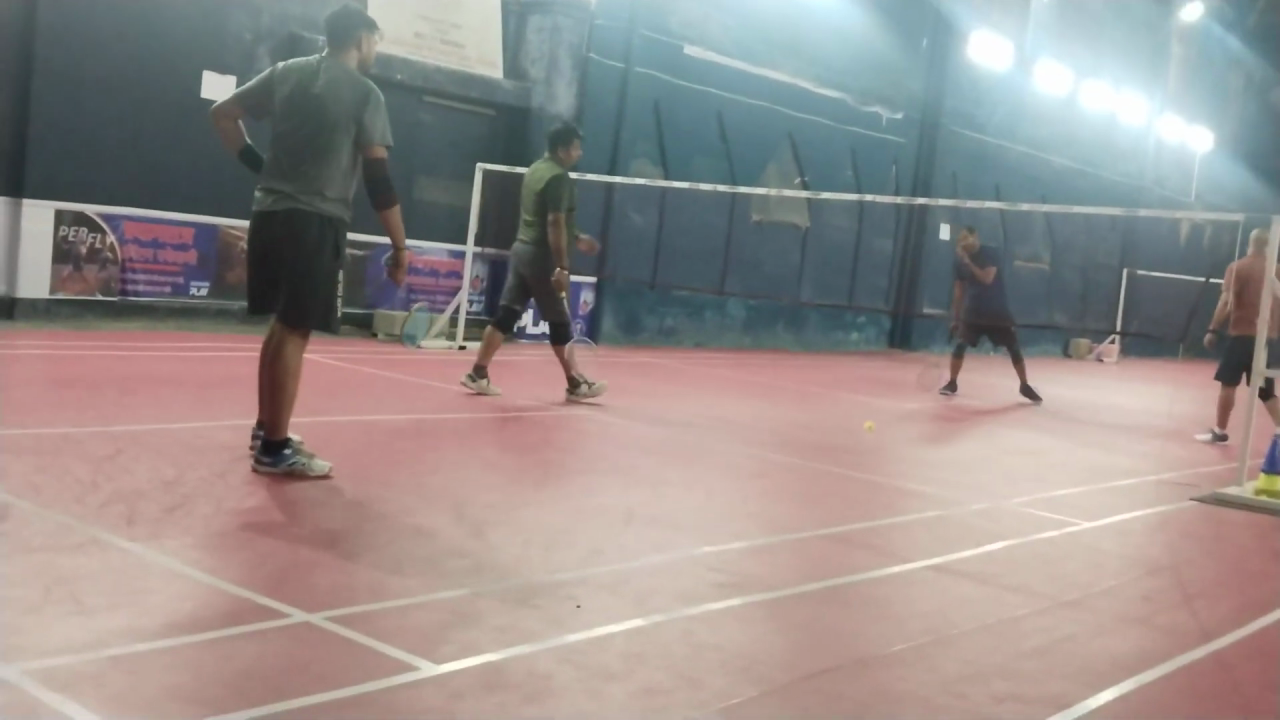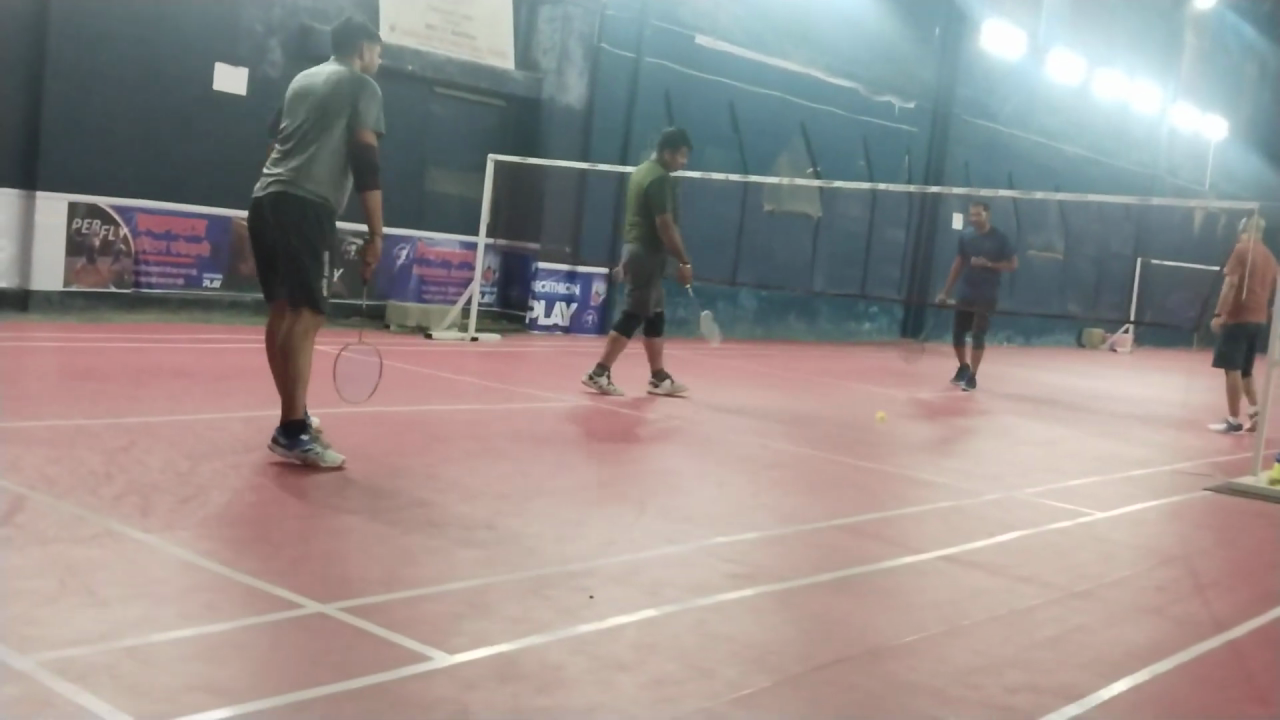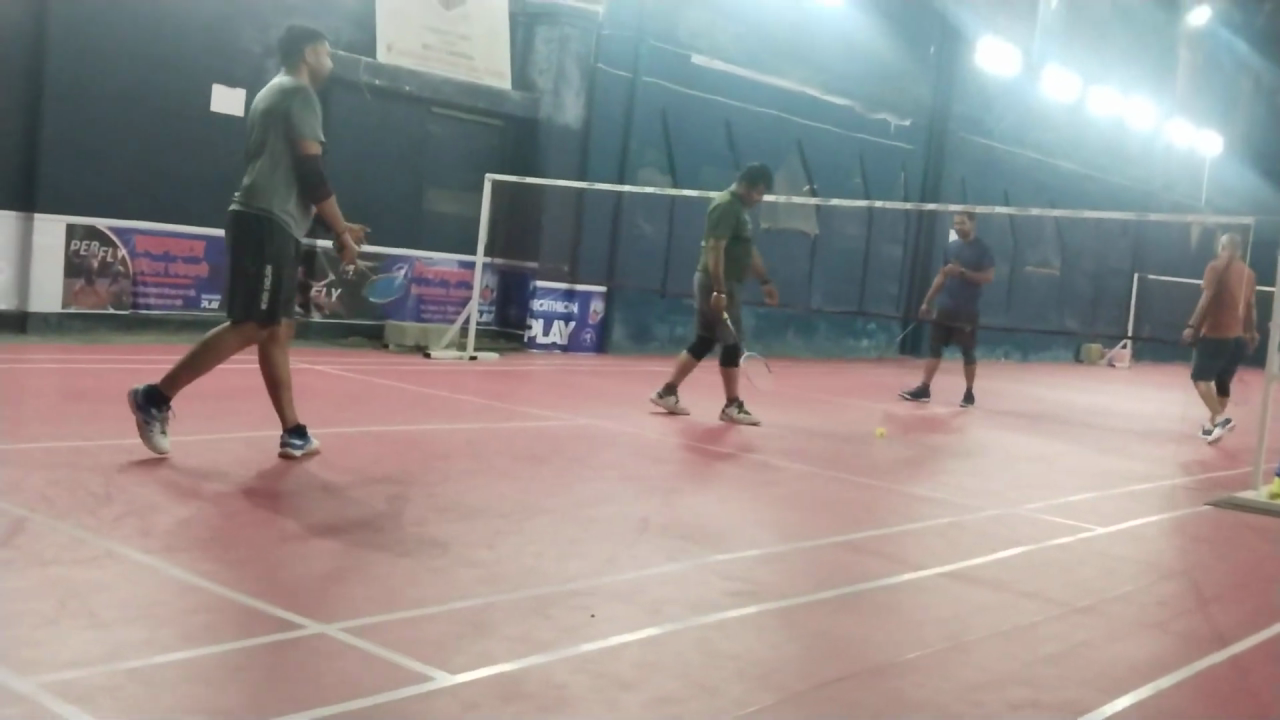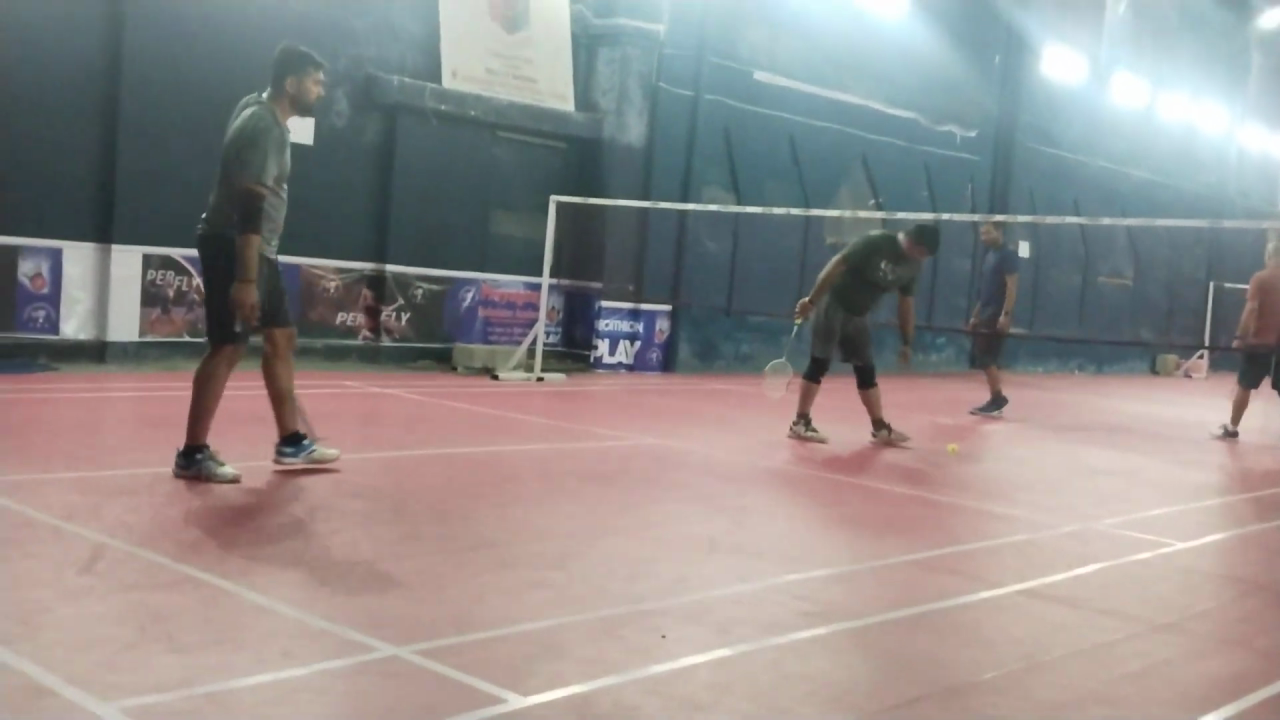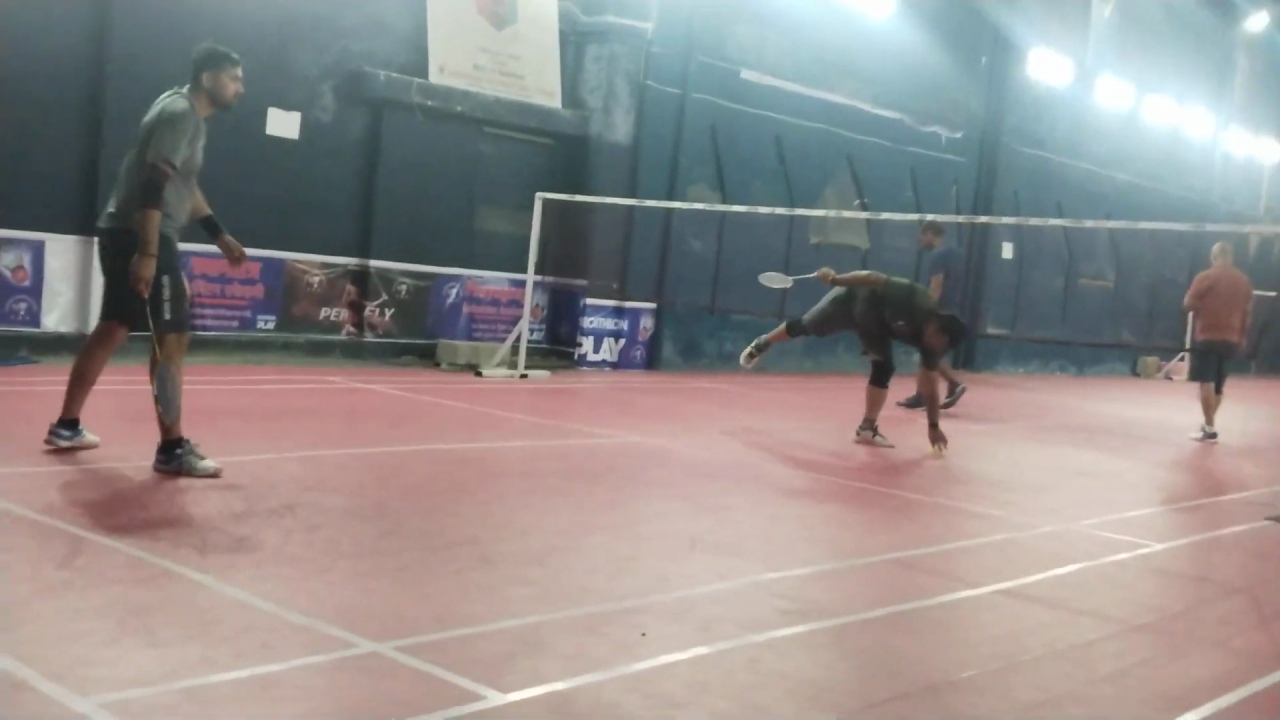
dt=0.5s
person 1, frame 1
left shoulder: (285, 73)
right shoulder: (365, 94)
left elbow: (223, 113)
right elbow: (377, 177)
left wrist: (256, 163)
right wrist: (399, 247)
left hip: (268, 214)
right hip: (316, 222)
left knee: (280, 326)
right knee: (295, 333)
left ankle: (265, 427)
right ankle: (275, 449)
person 1, frame 2
left shoulder: (301, 81)
right shoulder: (363, 87)
right elbow: (365, 163)
right wrist: (375, 235)
left hip: (266, 202)
right hip: (307, 207)
left knee: (283, 312)
right knee: (304, 315)
left ankle: (294, 415)
right ankle: (293, 432)
person 1, frame 3
left shoulder: (278, 93)
right shoulder: (299, 94)
right elbow: (311, 174)
left wrist: (337, 225)
right wrist: (342, 233)
left hip: (277, 228)
right hip: (266, 225)
left knee: (277, 331)
right knee: (248, 328)
left ankle: (295, 433)
right ankle: (154, 399)
person 1, frame 4
left shoulder: (259, 109)
right shoulder: (265, 130)
right elbow: (250, 209)
right wrist: (246, 280)
left hip: (254, 250)
right hip: (232, 248)
left knee: (282, 340)
right knee: (227, 348)
left ankle: (291, 441)
right ankle: (192, 453)
person 1, frame 5
left shoulder: (183, 114)
right shoulder: (181, 115)
left elbow: (182, 187)
right elbow: (152, 187)
left wrist: (220, 235)
right wrist: (147, 252)
left hip: (123, 233)
right hip: (137, 237)
left knee: (113, 329)
right knee: (171, 337)
left ankle: (66, 425)
right ankle: (172, 448)
person 2, frame 1
left shoulder: (535, 171)
right shoulder: (558, 178)
right elbow: (555, 225)
left wrist: (576, 237)
right wrist: (562, 267)
left hip: (521, 249)
right hip: (541, 256)
left knee: (507, 314)
right knee: (559, 320)
left ankle: (478, 375)
right ankle: (576, 385)
person 2, frame 2
left shoulder: (642, 171)
right shoulder: (661, 179)
right elbow: (666, 226)
left wrist: (626, 260)
right wrist: (684, 262)
left hip: (635, 249)
right hip: (648, 253)
left knee: (655, 316)
right knee: (633, 316)
left ankle: (659, 377)
right ankle: (599, 373)
person 2, frame 3
left shoulder: (738, 208)
right shoulder: (726, 207)
left elbow: (748, 250)
right elbow: (715, 250)
left wrist: (765, 281)
right wrist: (719, 291)
left hip: (726, 285)
right hip: (718, 286)
left knee: (704, 343)
right knee: (732, 344)
left ankle: (668, 393)
right ankle: (733, 406)
person 2, frame 4
left shoulder: (912, 266)
right shoulder: (875, 243)
left elbow: (907, 303)
right elbow: (836, 265)
left wrist: (907, 343)
right wrist: (811, 300)
left hip: (856, 315)
right hip: (833, 304)
left knee: (866, 369)
right knee: (820, 362)
left ankle: (880, 427)
right ankle: (800, 423)
person 2, frame 5
left shoulder: (930, 341)
right shoulder: (910, 299)
left elbow: (928, 384)
right elbow: (873, 278)
left wrist: (934, 426)
right wrist: (834, 279)
left hip: (877, 328)
right hip: (850, 301)
left knee: (884, 368)
right knee: (803, 327)
left ankle: (867, 428)
right ankle: (761, 345)
person 3, frame 1
left shoulder: (1237, 268)
left elbow: (1226, 301)
left wrist: (1212, 330)
left hip: (1241, 334)
left knee: (1228, 384)
left ankle: (1220, 431)
person 3, frame 2
left shoulder: (1239, 250)
right shoulder: (1269, 256)
left elbow: (1231, 284)
right elbow: (1273, 287)
left wrist: (1218, 313)
left hip: (1237, 318)
right hip: (1259, 319)
left knee: (1232, 370)
right knee: (1244, 370)
left ankle: (1234, 421)
right ankle: (1255, 410)
person 3, frame 3
left shoulder: (1216, 267)
right shoulder: (1248, 272)
left elbow: (1207, 298)
right elbow: (1251, 305)
left wrist: (1192, 325)
right wrist: (1251, 331)
left hip: (1214, 334)
right hip: (1236, 336)
left knee: (1200, 380)
right knee: (1223, 383)
left ankle: (1221, 418)
right ankle: (1210, 426)
person 3, frame 4
left shoulder: (1261, 278)
left elbow: (1251, 309)
left wrist: (1240, 336)
left hip: (1259, 342)
left knee: (1245, 386)
left ankle: (1232, 428)
person 3, frame 5
left shoulder: (1206, 277)
right shoulder: (1244, 280)
left elbow: (1187, 304)
right elbow: (1247, 312)
left wrist: (1199, 306)
right wrist: (1241, 336)
left hip: (1207, 338)
right hip: (1230, 341)
left knee: (1206, 384)
right knee: (1217, 385)
left ankle: (1210, 430)
right ankle: (1209, 423)
person 4, frame 1
left shoulder: (990, 254)
right shoulder: (959, 261)
left elbow: (987, 279)
right elbow: (959, 289)
left wrist: (968, 262)
right wrist: (955, 318)
left hip: (998, 311)
right hip: (974, 311)
left knee: (1014, 349)
right knee: (960, 345)
left ankle: (1025, 387)
right ankle: (952, 383)
person 4, frame 2
left shoulder: (1000, 238)
right shoulder: (966, 237)
left elbow: (1013, 265)
right elbow: (958, 264)
left wrist: (987, 264)
right wrist: (946, 291)
left hip: (986, 296)
right hip: (965, 294)
left knee: (977, 334)
right knee: (957, 334)
left ankle: (971, 377)
right ankle: (963, 367)
person 4, frame 3
left shoulder: (982, 249)
right shoulder: (951, 246)
left elbow: (989, 277)
left wrist: (962, 271)
right wrist: (927, 301)
left hip: (967, 310)
right hip: (945, 306)
left knee: (967, 351)
right knee: (934, 346)
left ankle: (969, 393)
right ankle: (924, 388)
person 4, frame 4
left shoulder: (1008, 254)
right shoulder: (989, 255)
left elbow: (1011, 286)
left wrist: (1006, 314)
right wrist: (975, 315)
left hip: (996, 315)
right hip: (985, 314)
left knee: (983, 355)
right knee: (985, 358)
left ankle: (998, 397)
right ankle: (995, 400)
person 4, frame 5
left shoulder: (938, 255)
right shoulder: (955, 253)
left elbow: (936, 286)
right hip: (950, 312)
left ankle: (921, 396)
right ankle: (954, 384)
